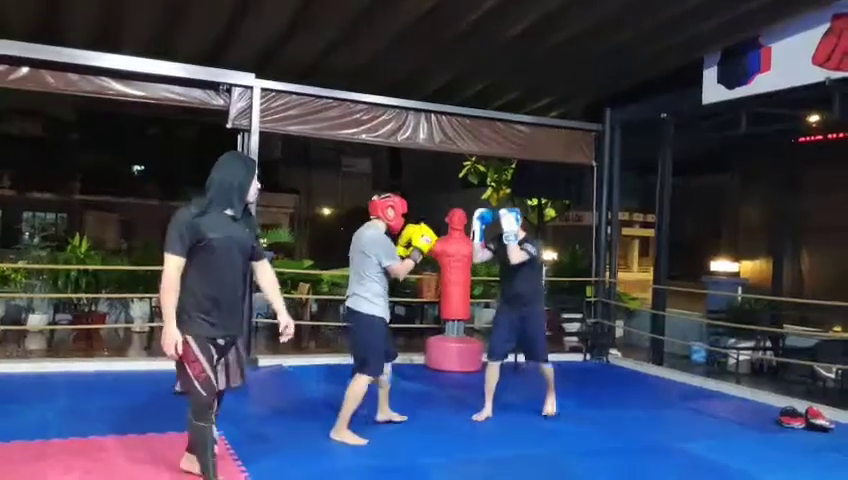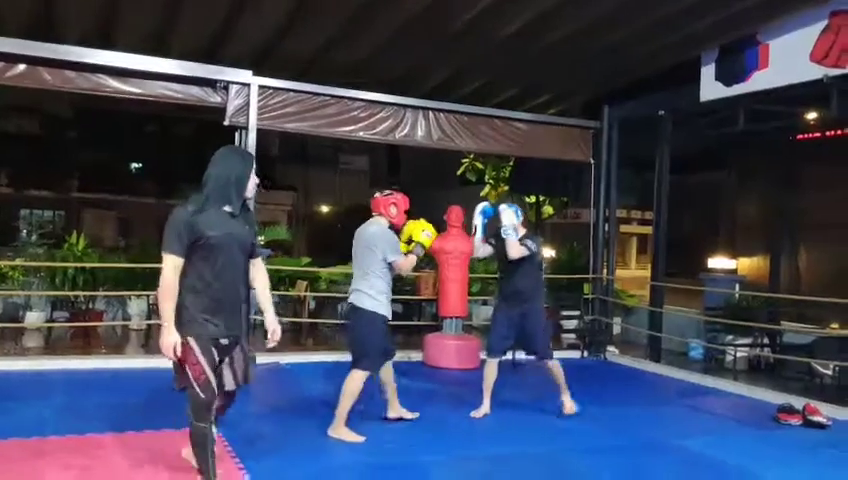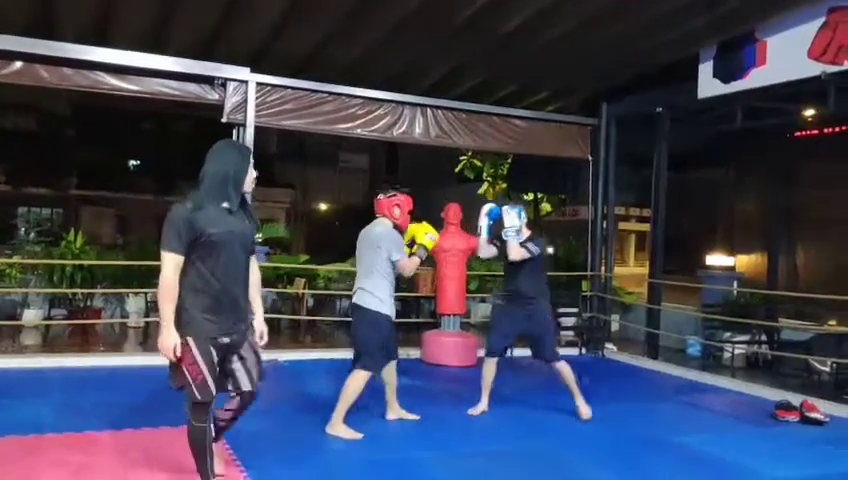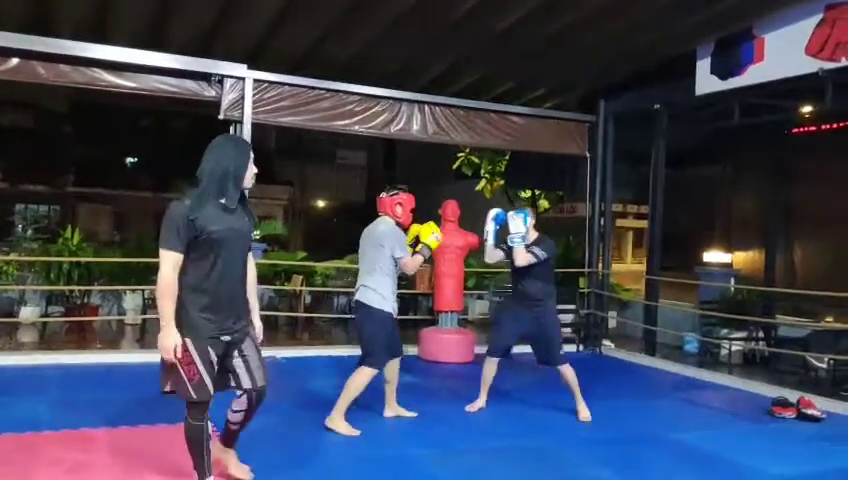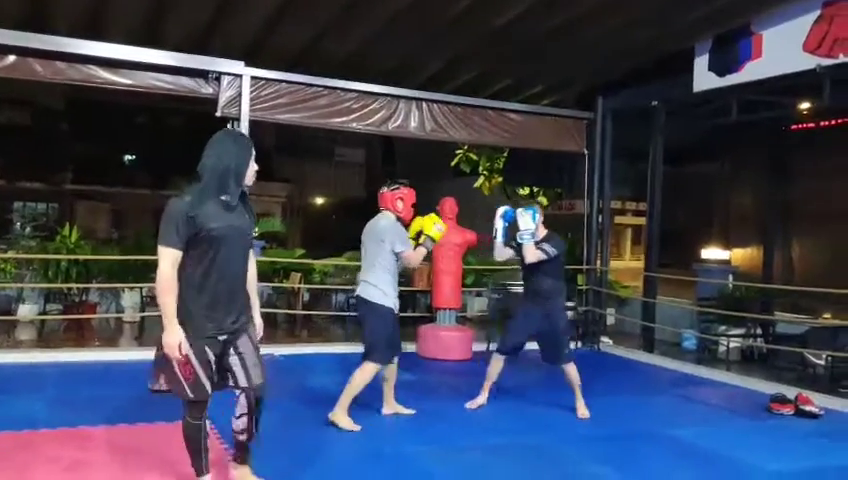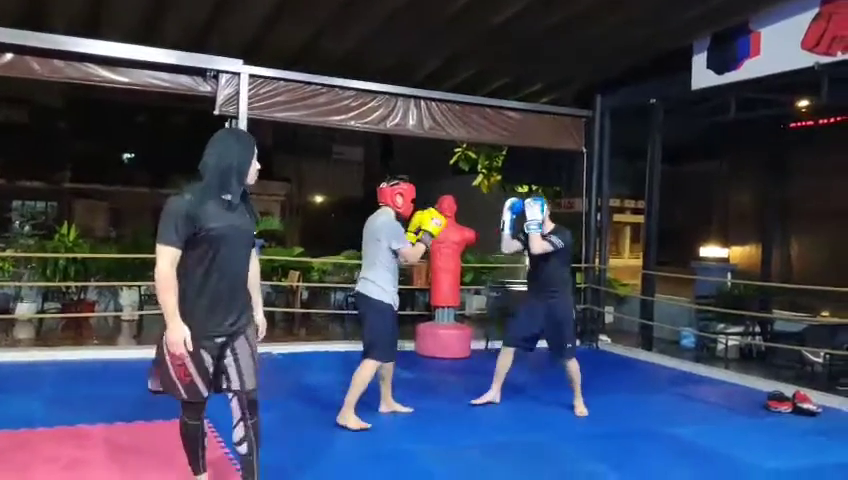
dt=0.1s
person 1, frame 1
left shoulder: (246, 222)
right shoulder: (191, 217)
left elbow: (262, 269)
right elbow: (171, 273)
left wrist: (281, 312)
right wrist: (169, 324)
left hip: (231, 327)
right hip: (196, 326)
left knee: (217, 398)
right knee: (204, 401)
person 1, frame 2
left shoulder: (244, 219)
right shoulder: (188, 215)
left elbow: (256, 268)
right elbow: (170, 274)
left wrist: (269, 314)
right wrist: (168, 326)
left hip: (233, 326)
right hip: (196, 327)
left knee: (227, 394)
right knee: (204, 402)
left ankle: (196, 450)
person 1, frame 3
left shoulder: (244, 214)
right shoulder: (187, 213)
right elbow: (169, 273)
left wrist: (258, 316)
right wrist: (167, 327)
left hip: (237, 325)
right hip: (197, 327)
left knee: (248, 391)
right knee: (202, 402)
left ankle: (212, 443)
person 1, frame 4
left shoulder: (243, 210)
right shoulder: (186, 210)
right elbow: (168, 271)
left wrist: (254, 313)
right wrist: (168, 327)
left hip: (236, 323)
right hip: (196, 326)
left knee: (255, 389)
right knee: (199, 401)
left ankle: (226, 450)
person 1, frame 5
left shoulder: (243, 207)
right shoulder: (185, 206)
right elbow: (167, 268)
left wrist: (255, 309)
right wrist: (170, 324)
left hip: (238, 322)
right hip: (196, 325)
left knee: (253, 393)
right knee: (197, 402)
person 1, frame 6
left shoulder: (244, 206)
right shoulder: (185, 205)
right elbow: (166, 266)
left wrist: (258, 309)
right wrist: (173, 321)
left hip: (238, 323)
right hip: (195, 326)
left knee: (247, 399)
right knee: (195, 403)
person 2, frame 1
left shoulder: (363, 233)
right shoulder: (379, 238)
right elbow: (399, 272)
left wrist: (404, 246)
right wrist: (418, 250)
left hip: (368, 310)
right hip: (368, 313)
left knee: (386, 359)
right knee: (367, 372)
left ankle: (384, 410)
right ankle: (340, 428)
person 2, frame 2
left shoulder: (366, 230)
right shoulder: (384, 233)
right elbow: (403, 268)
left wrist: (405, 242)
right wrist: (420, 244)
left hip: (369, 307)
right hip: (370, 309)
left knee: (385, 357)
right knee: (363, 367)
left ankle: (394, 407)
right ankle: (338, 425)
person 2, frame 3
left shoulder: (368, 232)
right shoulder: (389, 234)
right elbow: (407, 270)
left wrist: (407, 244)
right wrist: (423, 247)
left hip: (370, 306)
right hip: (374, 309)
left knee: (389, 358)
right knee: (366, 367)
left ankle: (393, 409)
right ankle: (336, 422)
person 2, frame 4
left shoulder: (372, 230)
right shoulder: (392, 231)
right elbow: (409, 268)
left wrist: (411, 243)
right wrist: (427, 246)
left hip: (374, 304)
right hip: (377, 306)
left knee: (393, 355)
right knee: (372, 364)
left ankle: (391, 406)
right ankle: (336, 416)
person 2, frame 5
left shoulder: (375, 224)
right shoulder: (392, 226)
right elbow: (412, 261)
left wrist: (414, 236)
right wrist: (429, 237)
left hip: (377, 300)
right hip: (377, 302)
left knee: (391, 353)
right knee: (375, 360)
left ankle: (389, 403)
right ankle: (339, 411)
person 2, frame 6
left shoulder: (376, 220)
right shoulder: (389, 223)
right elbow: (411, 257)
left wrist: (414, 232)
right wrist: (428, 233)
left hip: (377, 296)
right hip: (377, 298)
left knee: (388, 352)
right knee: (375, 356)
left ankle: (387, 401)
right ankle: (347, 412)
person 3, frame 1
left shoulder: (532, 244)
right shoulder: (499, 243)
left elbow: (515, 258)
right elbow: (477, 257)
left wrist: (509, 231)
right wrist: (478, 230)
left hip: (532, 311)
right hip: (507, 310)
left knee: (540, 359)
right knee: (493, 359)
left ankle: (550, 396)
right ankle: (487, 407)
person 3, frame 2
left shoulder: (533, 240)
right shoulder: (499, 239)
left elbow: (514, 254)
right elbow: (478, 252)
left wrist: (508, 226)
right wrist: (479, 224)
left hip: (531, 307)
right hip: (505, 306)
left knee: (546, 357)
right knee: (492, 356)
left ankle: (565, 395)
right ankle: (485, 404)
person 3, frame 3
left shoulder: (538, 241)
right shoulder: (507, 239)
left elbow: (514, 256)
right elbow: (482, 253)
left wrist: (511, 228)
right wrist: (484, 224)
left hip: (536, 309)
right hip: (509, 307)
left knee: (554, 359)
right knee: (491, 354)
left ankle: (579, 400)
right ankle: (483, 402)
person 3, frame 4
left shoulder: (546, 245)
right shoulder: (514, 244)
left elbow: (520, 261)
right elbow: (489, 258)
left wrist: (517, 234)
right wrist: (491, 229)
left hip: (542, 312)
right hip: (516, 309)
left knee: (559, 362)
right knee: (493, 354)
left ankle: (580, 403)
right ankle: (481, 399)
person 3, frame 5
left shoulder: (555, 242)
right shoulder: (523, 242)
left elbow: (530, 258)
right elbow: (499, 256)
left wrist: (526, 230)
right wrist: (501, 227)
left hip: (552, 310)
right hip: (528, 307)
left knee: (565, 361)
right knee: (501, 351)
left ankle: (580, 402)
right ankle: (483, 395)
person 3, frame 6
left shoulder: (562, 234)
right shoulder: (530, 234)
left elbow: (537, 248)
right elbow: (506, 248)
left wrist: (533, 221)
right wrist: (508, 219)
left hip: (558, 303)
right hip: (534, 301)
left knee: (568, 355)
right knee: (509, 345)
left ankle: (578, 400)
right ankle: (494, 391)
